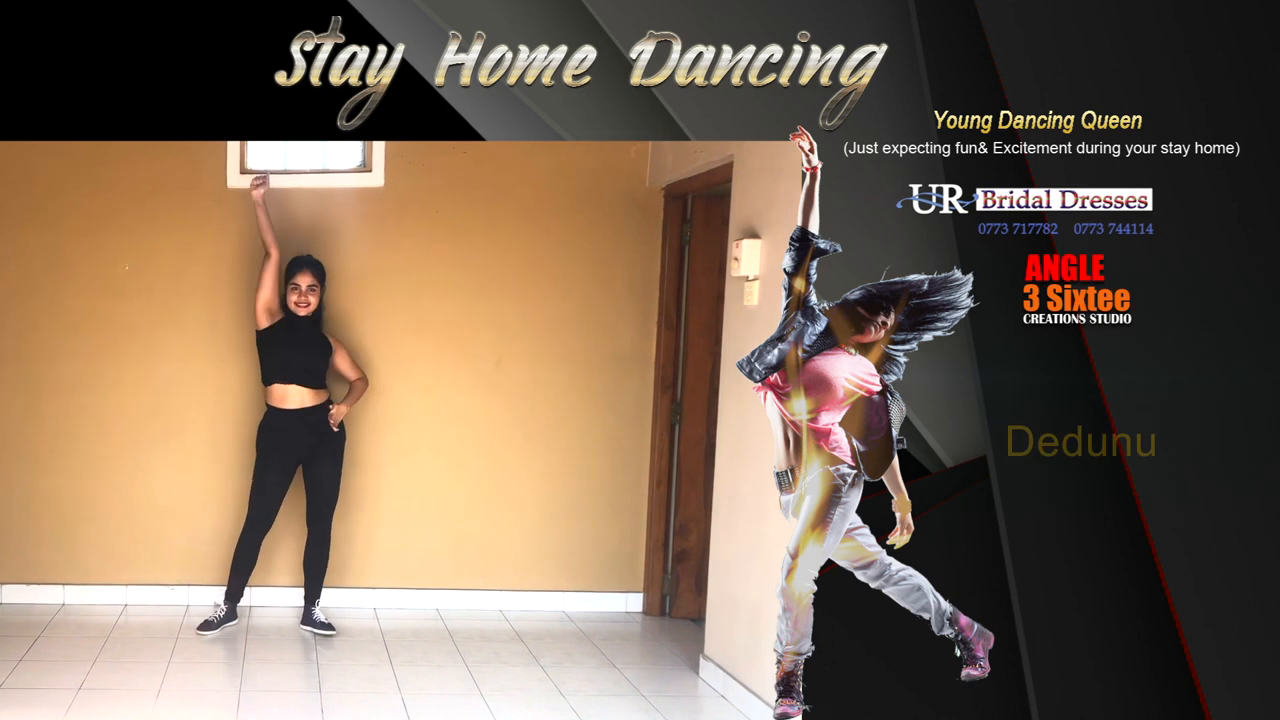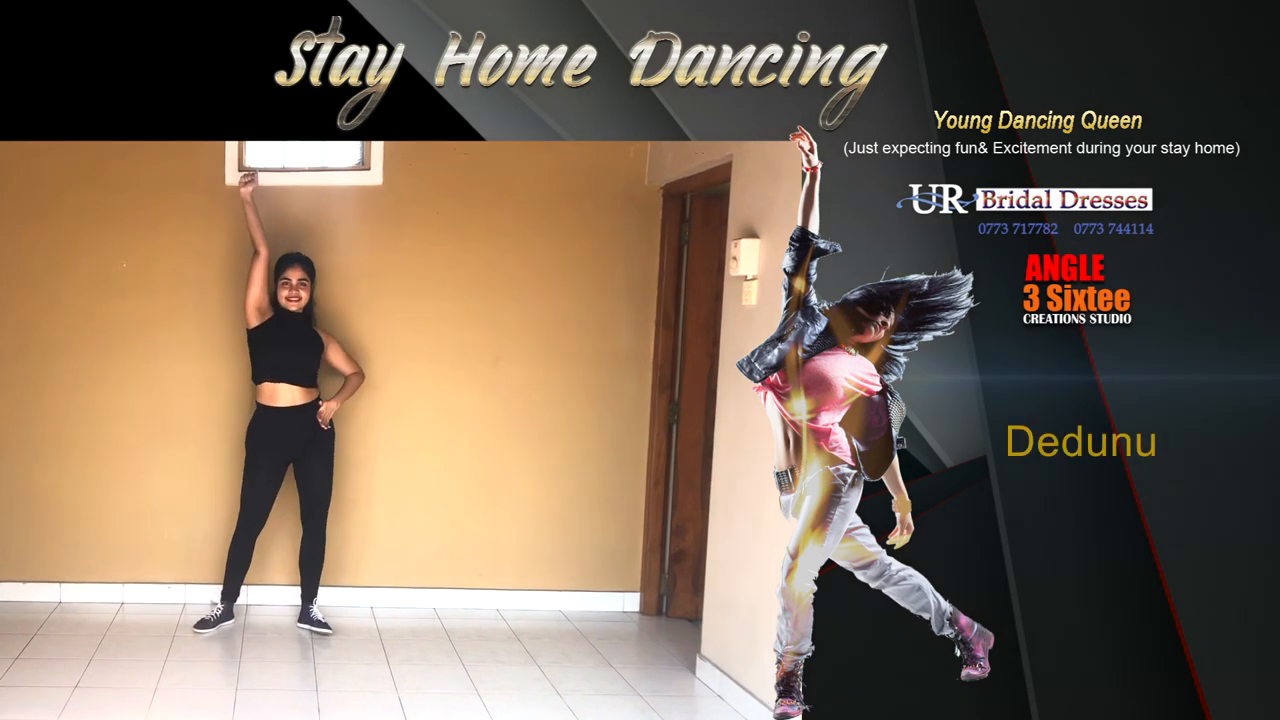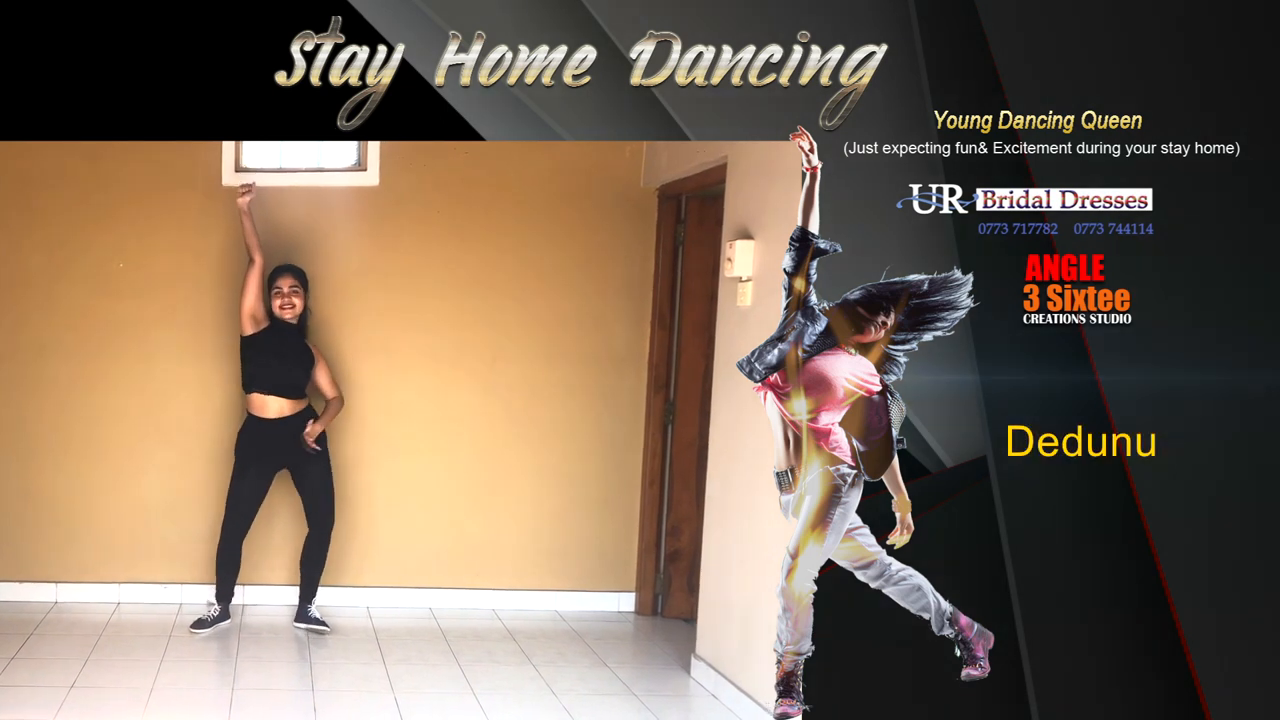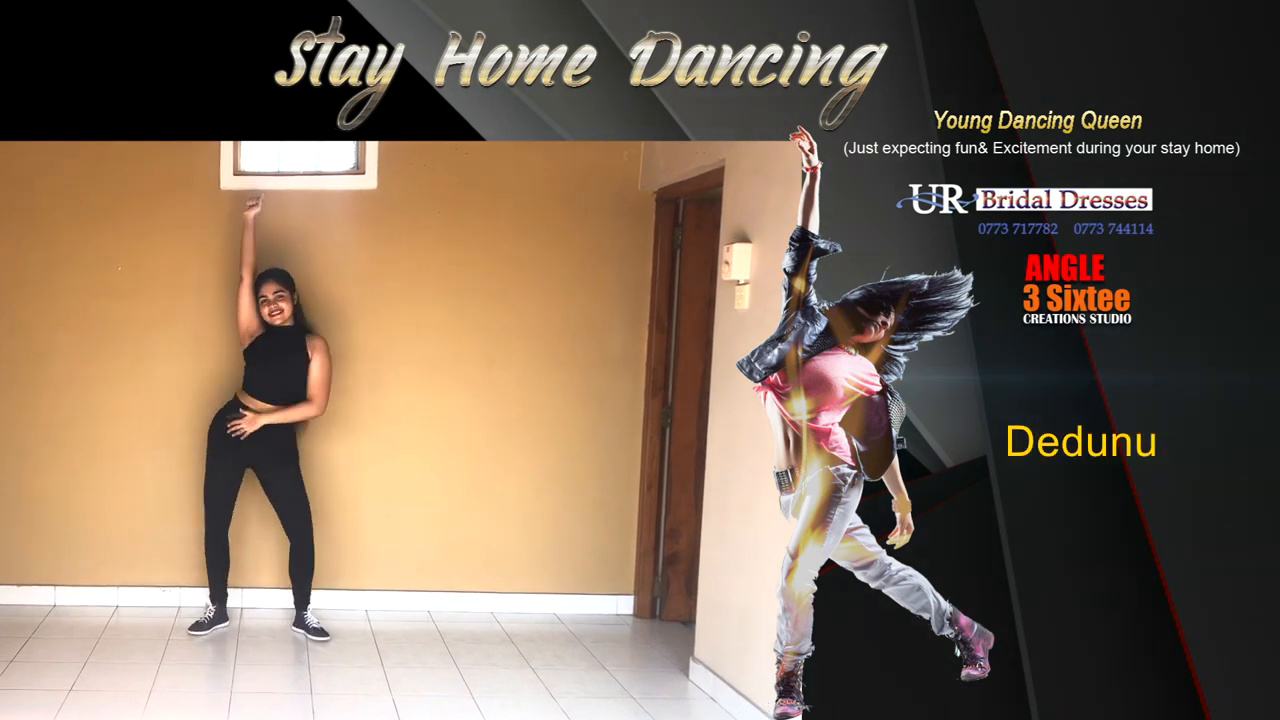
dt=0.4s
person 1, frame 1
left shoulder: (869, 380)
right shoulder: (805, 318)
left elbow: (881, 447)
right elbow: (806, 242)
left wrist: (903, 504)
right wrist: (812, 173)
left hip: (833, 473)
right hip: (791, 480)
left knee: (796, 576)
right knee: (876, 566)
person 1, frame 2
left shoulder: (868, 380)
right shoulder: (805, 317)
left elbow: (881, 446)
right elbow: (806, 242)
left wrist: (903, 504)
right wrist: (814, 172)
left hip: (832, 473)
right hip: (792, 480)
left knee: (796, 575)
right knee: (876, 566)
person 1, frame 3
left shoulder: (868, 378)
right shoulder: (805, 318)
left elbow: (881, 446)
right elbow: (806, 244)
left wrist: (902, 505)
right wrist: (812, 174)
left hip: (832, 474)
right hip: (791, 481)
left knee: (795, 576)
right knee: (876, 566)
person 1, frame 4
left shoulder: (868, 380)
right shoulder: (805, 318)
left elbow: (881, 445)
right elbow: (805, 242)
left wrist: (903, 504)
right wrist: (813, 173)
left hip: (832, 474)
right hip: (791, 480)
left knee: (795, 576)
right knee: (876, 566)
person 2, frame 1
left shoulder: (326, 340)
right shoulder: (270, 321)
left elbow: (359, 378)
right elbow: (271, 255)
left wrist: (344, 405)
right wrist: (258, 201)
left hip: (323, 431)
right hip: (278, 430)
left knee: (320, 524)
right knee: (258, 521)
left ankle: (311, 609)
right ankle: (229, 605)
person 2, frame 2
left shoulder: (318, 337)
right shoulder: (261, 319)
left elbow: (355, 372)
right elbow: (261, 253)
left wrist: (336, 401)
right wrist: (246, 199)
left hip: (313, 429)
right hip: (268, 430)
left knee: (315, 522)
right knee: (250, 522)
left ankle: (309, 609)
right ankle: (226, 605)
person 2, frame 3
left shoulder: (310, 350)
right shoulder: (256, 328)
left elbow: (334, 397)
right elbow: (256, 262)
left wrist: (319, 424)
right wrist: (244, 210)
left hip: (304, 435)
right hip: (257, 437)
left knee: (322, 520)
right knee: (234, 526)
left ankle: (306, 608)
right ankle: (221, 606)
person 2, frame 4
left shoulder: (313, 345)
right shoulder: (254, 337)
left elbow: (316, 404)
right elbow: (244, 276)
left wrist: (263, 417)
right wrist: (249, 221)
left hip: (277, 442)
right hip: (230, 431)
left knee: (300, 531)
right knee: (215, 522)
left ankle: (303, 613)
right ankle: (218, 608)
